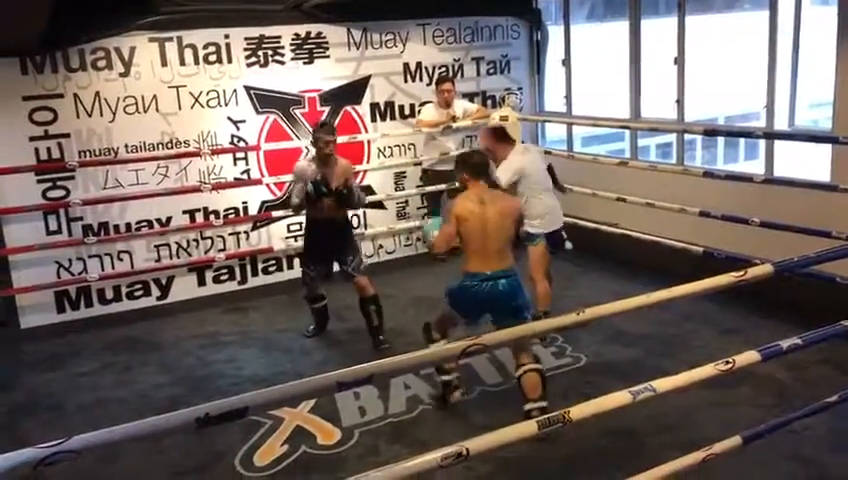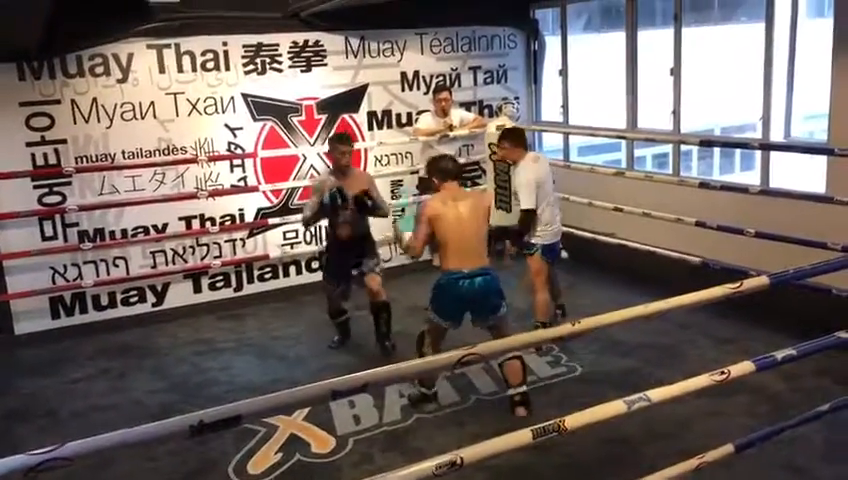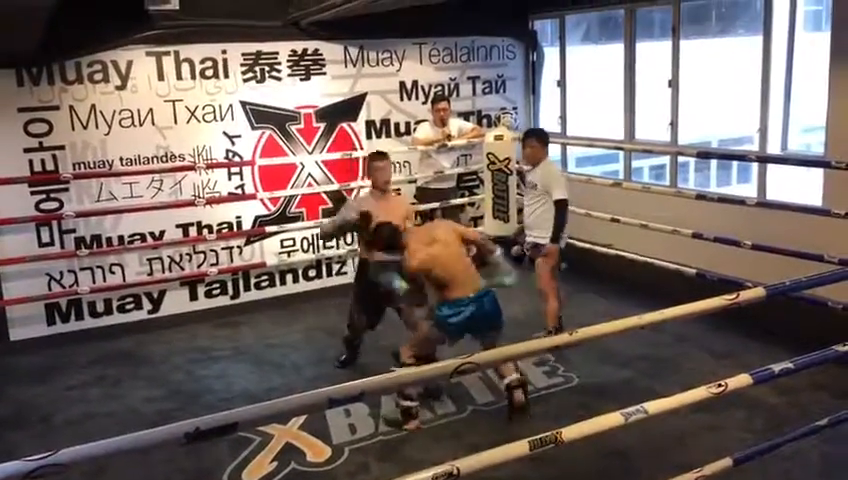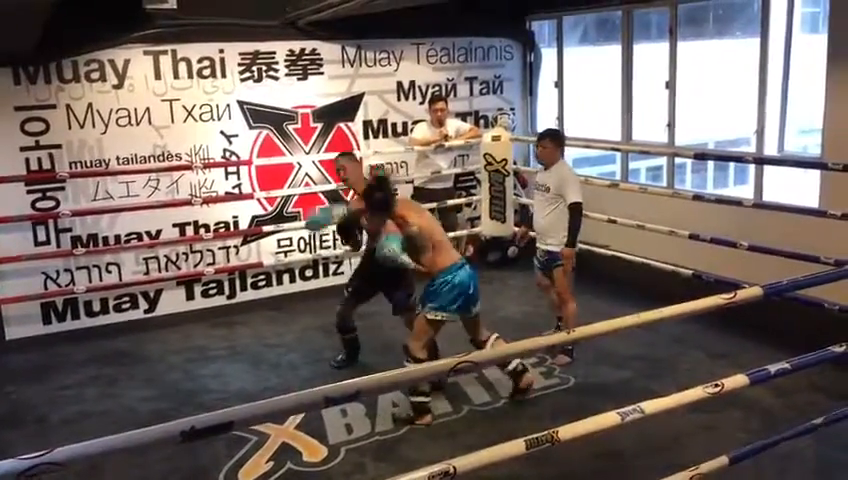
dt=0.4s
person 1, frame 1
left shoulder: (458, 205)
right shoulder: (513, 203)
left elbow: (439, 247)
left wrist: (435, 234)
left hip: (474, 285)
right hip: (508, 283)
left knee: (438, 329)
right knee: (523, 351)
left ankle: (450, 387)
right ankle: (537, 411)
person 1, frame 2
left shoulder: (430, 206)
right shoulder: (484, 199)
left elbow: (414, 251)
left wrist: (402, 235)
left hip: (452, 283)
right hip: (485, 280)
left knee: (431, 340)
right knee: (503, 339)
left ankle: (426, 396)
right ankle: (520, 401)
person 1, frame 3
left shoulder: (412, 262)
right shoulder: (442, 226)
right elbow: (481, 242)
left wrist: (395, 285)
right wrist: (499, 266)
left hip: (456, 310)
right hip: (486, 299)
left knee: (408, 355)
right knee: (494, 350)
left ankle: (408, 416)
right ankle: (516, 391)
person 1, frame 4
left shoulder: (416, 224)
right shoulder: (400, 203)
left elbow: (426, 268)
left wrist: (401, 258)
left hip: (450, 280)
right hip: (462, 273)
left knee: (415, 346)
right knee: (479, 334)
left ankle: (421, 412)
right ankle: (521, 374)
person 2, frame 1
left shoulder: (346, 168)
right shoulder: (302, 170)
left elbow: (359, 199)
right elbow: (295, 206)
left wrist: (352, 199)
right wrist: (309, 195)
left hip: (341, 228)
right hip: (315, 231)
left knee: (361, 282)
right knee: (311, 283)
left ankle: (377, 335)
right ankle: (320, 321)
person 2, frame 2
left shoulder: (363, 178)
right shoulder: (320, 184)
left elbow: (384, 210)
right elbow: (307, 219)
left wrist: (372, 205)
right wrist: (325, 205)
left hip: (363, 242)
right hip: (336, 246)
left knee: (374, 287)
right knee: (333, 299)
left ankle: (386, 340)
right ankle: (344, 331)
person 2, frame 3
left shoulder: (403, 205)
right shoulder: (359, 203)
right elbow: (325, 232)
right wrist: (348, 221)
right hip: (369, 272)
left knee: (416, 323)
right knee: (356, 329)
right ankle: (351, 351)
person 2, frame 4
right shoulder: (353, 204)
right elbow: (354, 246)
right wrist: (347, 231)
right hip: (372, 258)
left knee: (411, 317)
right knee: (344, 310)
right ankle: (351, 352)
person 3, frame 1
left shoulder: (512, 163)
right shoulder: (529, 150)
left elbow: (496, 185)
right elbow: (549, 168)
right wrist: (556, 185)
left hip: (541, 224)
right hip: (552, 219)
left knee: (537, 276)
right knee: (542, 270)
left ankle: (542, 321)
right ankle: (543, 311)
person 3, frame 2
left shoulder: (524, 175)
right shoulder: (538, 159)
left elbow: (528, 215)
left wrist: (513, 242)
left hip: (540, 235)
right hip: (551, 230)
left knee: (539, 284)
right knee: (549, 276)
right ankle: (559, 313)
person 3, frame 3
left shoulder: (552, 171)
right shoulder: (532, 172)
left elbow: (561, 207)
left wrist: (555, 243)
right wrist: (525, 230)
left hip: (548, 241)
right hip: (533, 238)
left knee: (547, 290)
right knee: (549, 286)
right ankle: (555, 328)
person 3, frame 4
left shoulder: (565, 174)
right shoulder: (543, 173)
left elbow: (576, 210)
left wrist: (570, 245)
right wrist: (526, 226)
left hip: (560, 246)
right hip: (544, 244)
left knee: (565, 295)
right knee: (545, 285)
left ankle: (569, 346)
right ankle: (561, 326)
person 4, frame 1
left shoulder: (461, 105)
right shoulder: (428, 109)
left elbow: (484, 112)
right elbow: (419, 125)
left wrist: (464, 120)
right wrist: (445, 120)
left hip: (454, 167)
right hip: (432, 168)
right knee: (434, 209)
person 4, frame 2
left shoulder: (458, 114)
right shoulder: (426, 118)
left elbow: (481, 121)
right elbow: (417, 133)
left wrist: (460, 129)
right wrist: (442, 129)
right ankle: (435, 254)
person 4, frame 3
left shoulder: (456, 124)
right shoulder: (424, 127)
left elbow: (479, 131)
right elbow: (415, 142)
left wrist: (458, 139)
right wrist: (440, 138)
left hip: (449, 185)
right hip: (427, 186)
person 4, frame 4
left shoulder: (454, 124)
right shoulder: (422, 127)
left elbow: (477, 132)
right elbow: (413, 143)
left wrist: (455, 140)
right wrist: (437, 138)
left hip: (446, 186)
right hip: (423, 186)
left knee: (452, 225)
